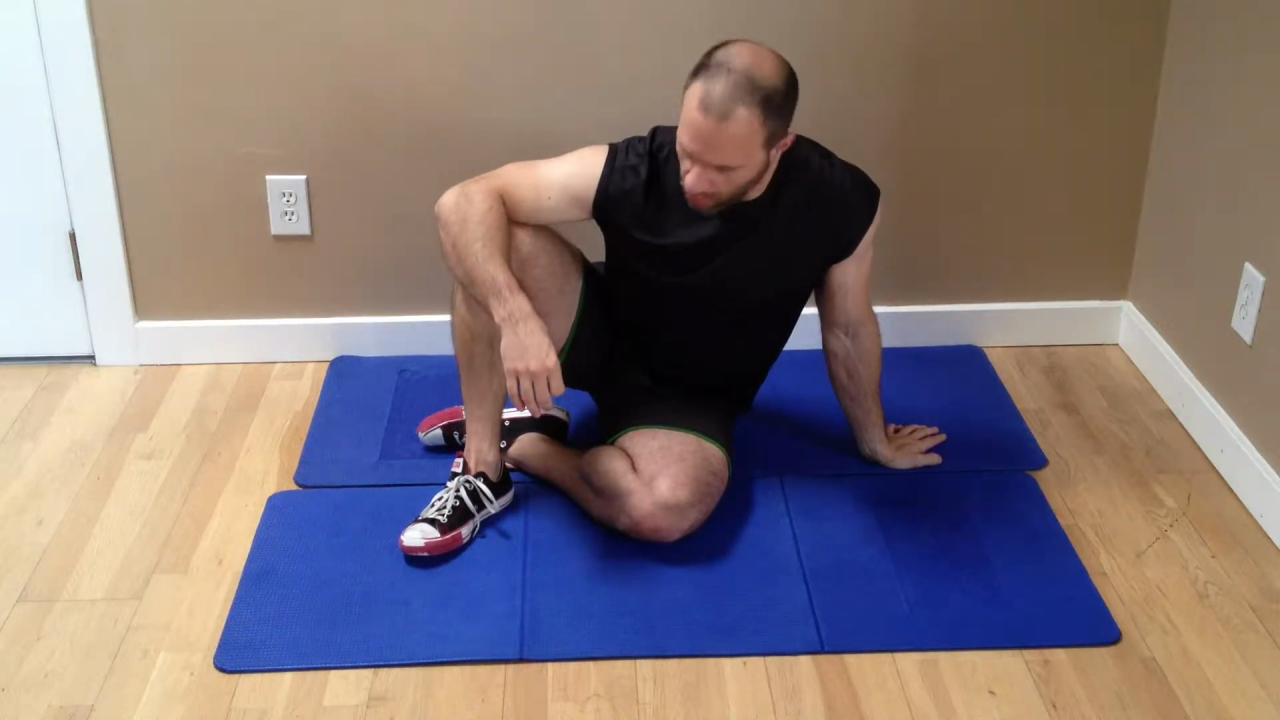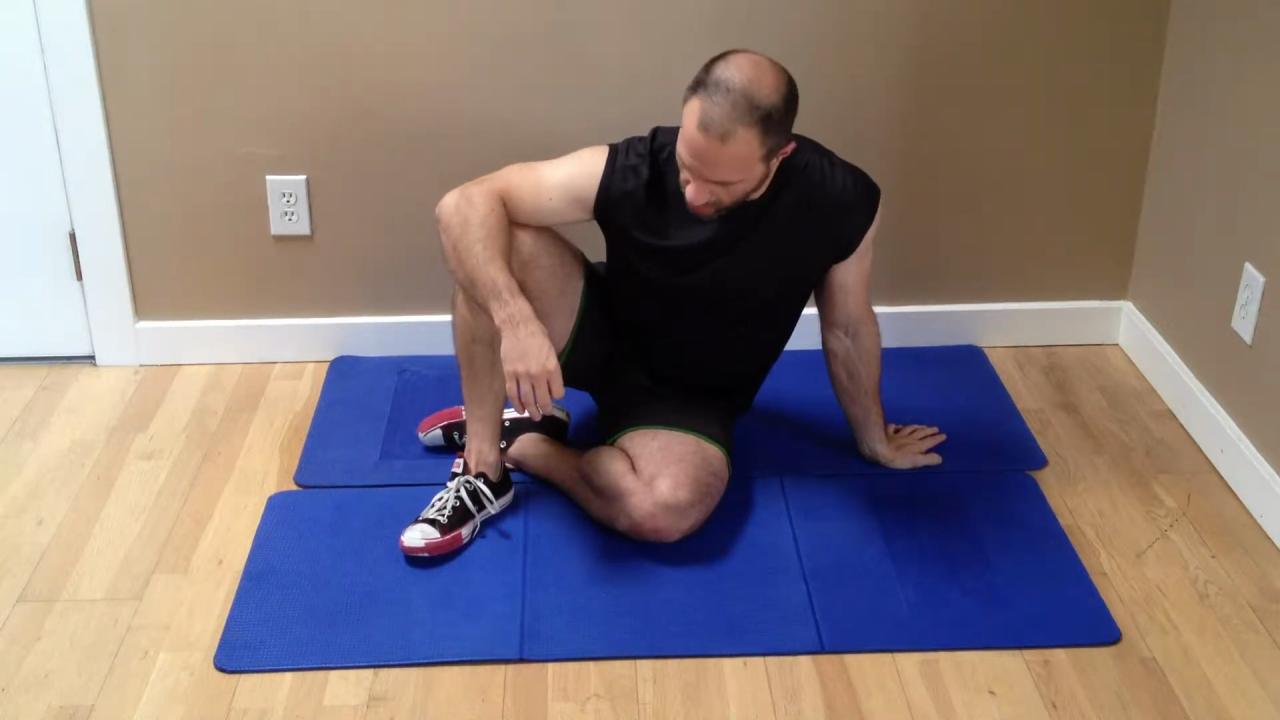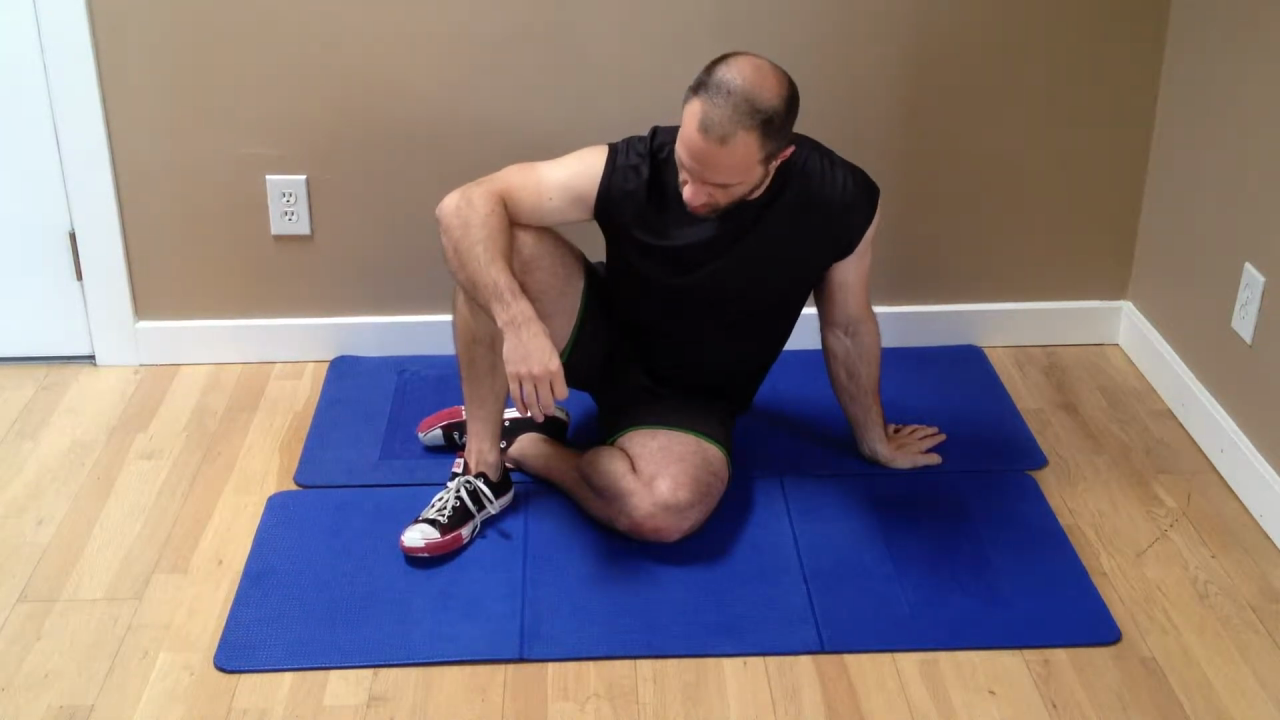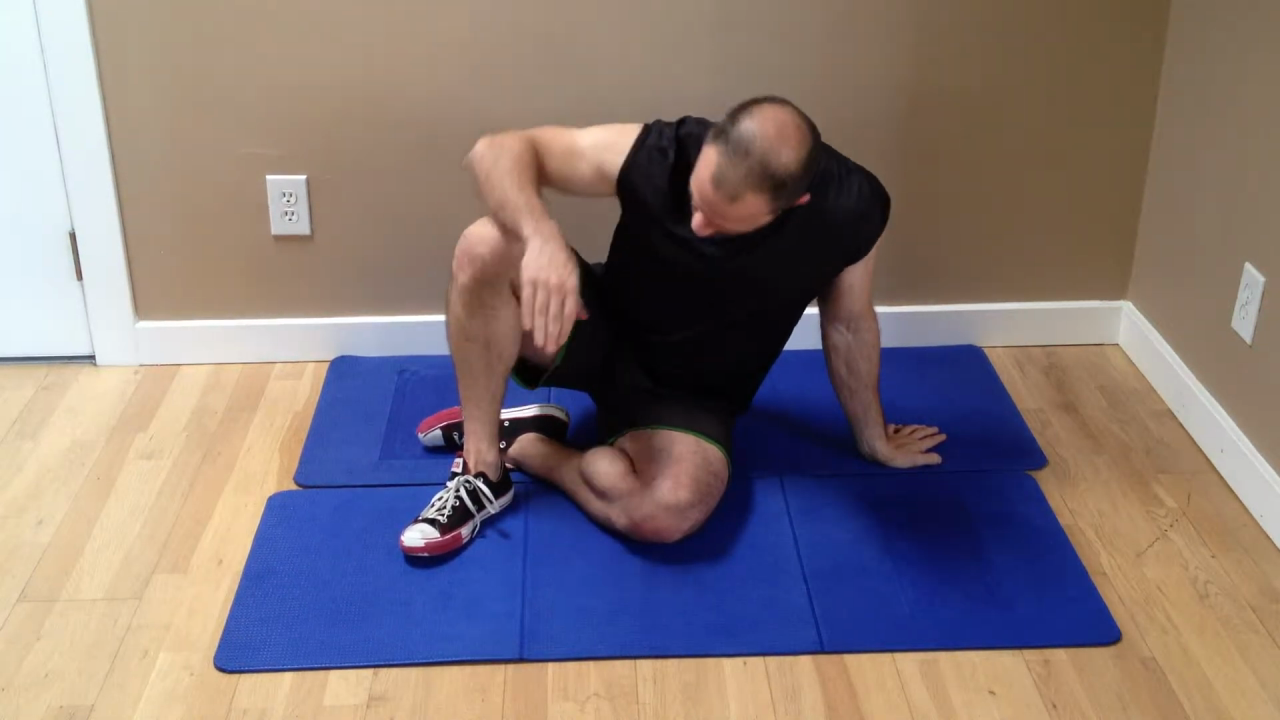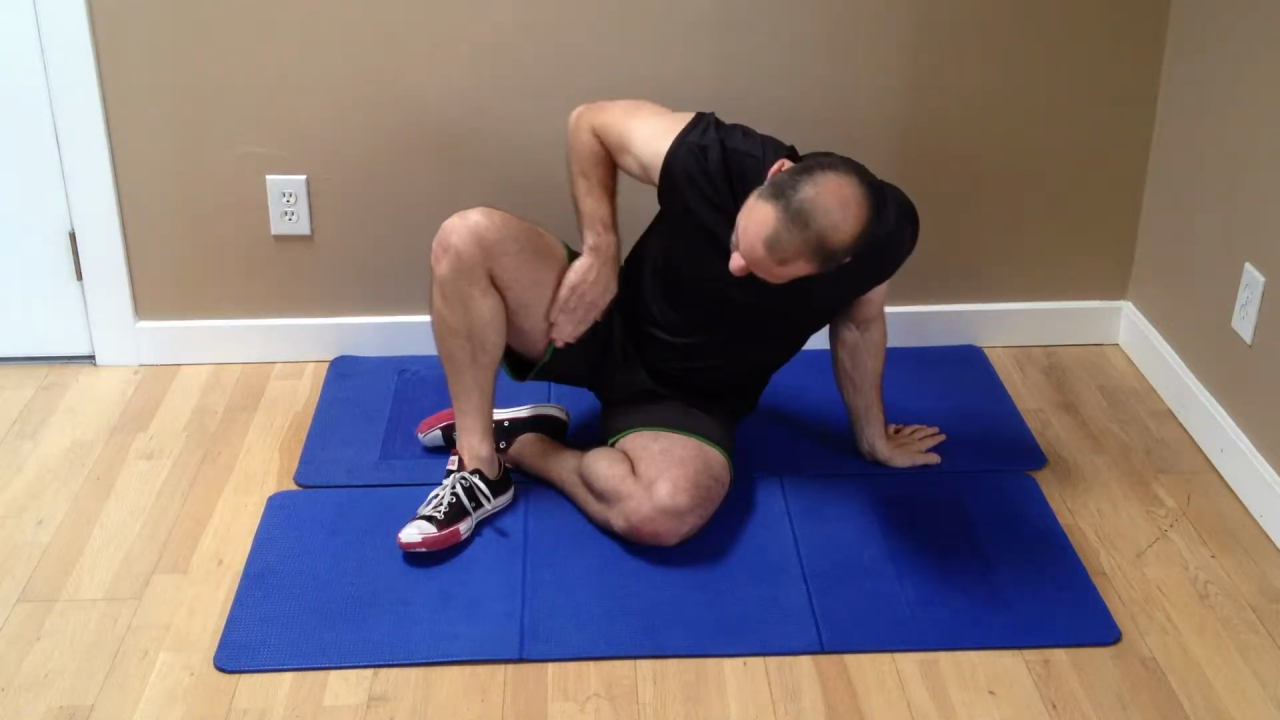
dt=0.5s
person 1, frame 1
left shoulder: (842, 203)
right shoulder: (627, 170)
left elbow: (848, 327)
right elbow: (463, 203)
left wrist: (873, 439)
right wrist: (517, 320)
left hip: (692, 394)
right hip: (604, 340)
left knee: (668, 509)
right knee: (498, 242)
left ankle: (515, 439)
right ankle: (483, 465)
person 1, frame 2
left shoulder: (843, 203)
right shoulder: (627, 170)
left elbow: (848, 327)
right elbow: (464, 206)
left wrist: (874, 440)
right wrist: (517, 323)
left hip: (692, 395)
right hip: (604, 340)
left knee: (667, 512)
right knee: (498, 243)
left ankle: (515, 441)
right ankle: (482, 465)
person 1, frame 3
left shoulder: (840, 202)
right shoulder: (626, 170)
left elbow: (848, 326)
right elbow: (465, 208)
left wrist: (873, 439)
right wrist: (521, 324)
left hip: (691, 395)
right hip: (604, 339)
left knee: (668, 509)
right knee: (499, 245)
left ankle: (518, 440)
right ankle: (483, 466)
person 1, frame 4
left shoulder: (851, 209)
right shoulder: (659, 154)
left elbow: (848, 323)
right elbow: (494, 150)
left wrist: (873, 437)
right wrist: (543, 240)
left hip: (692, 391)
right hip: (603, 331)
left knee: (669, 511)
right knee: (485, 246)
left ankle: (516, 440)
right ankle: (482, 468)
person 1, frame 5
left shoulder: (884, 231)
right shoulder: (707, 156)
left elbow: (858, 322)
right elbow: (589, 122)
left wrist: (873, 437)
right wrist: (600, 251)
left hip: (696, 396)
right hip: (610, 327)
left knee: (666, 513)
right knee: (467, 238)
left ankle: (517, 440)
right ankle: (478, 467)
